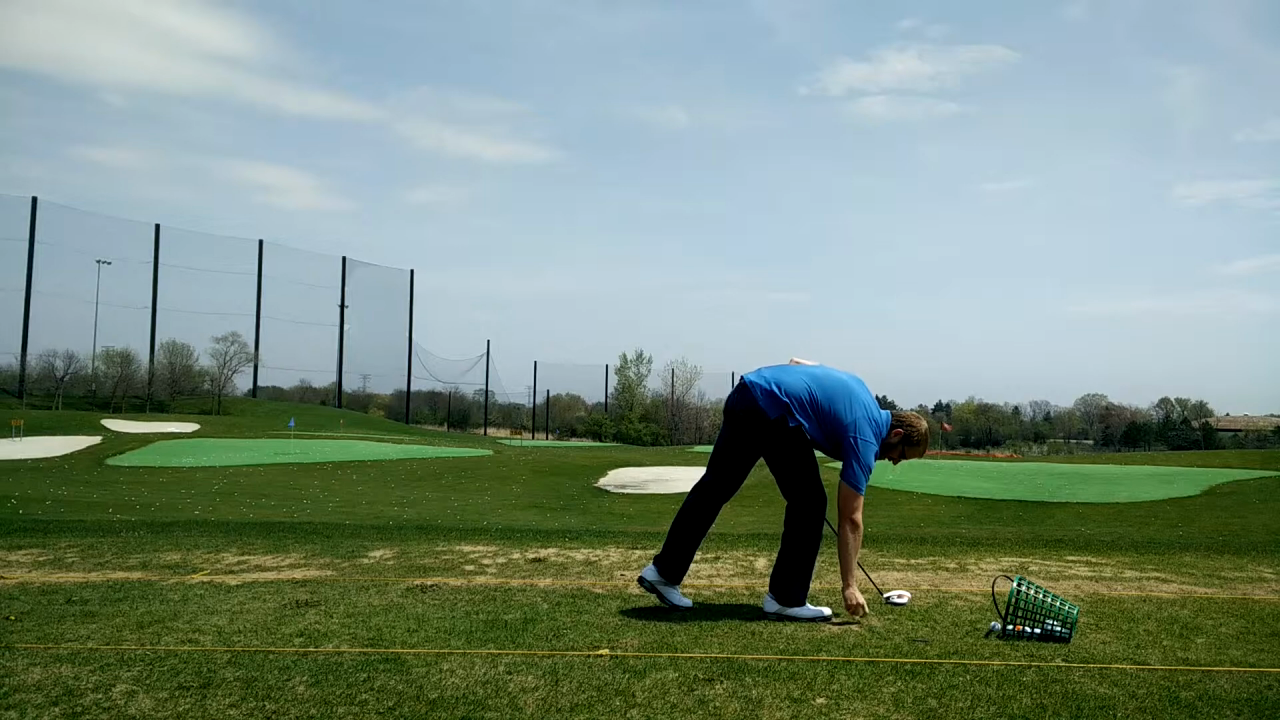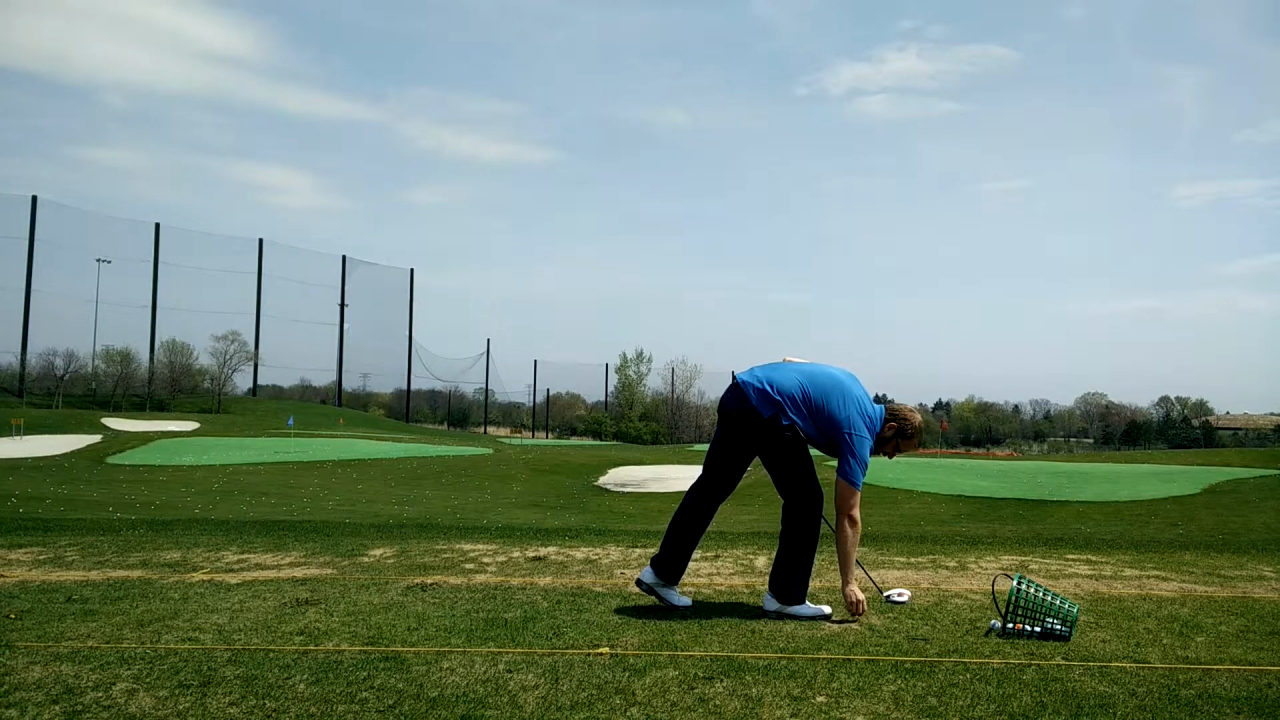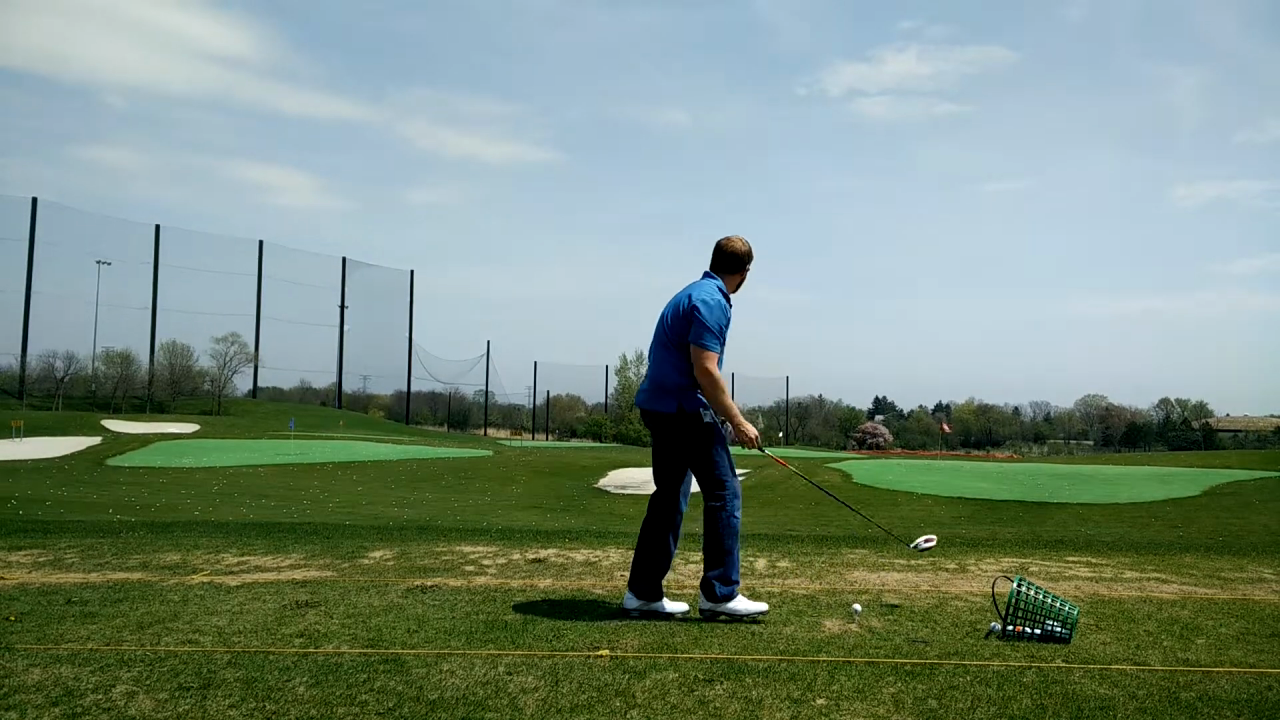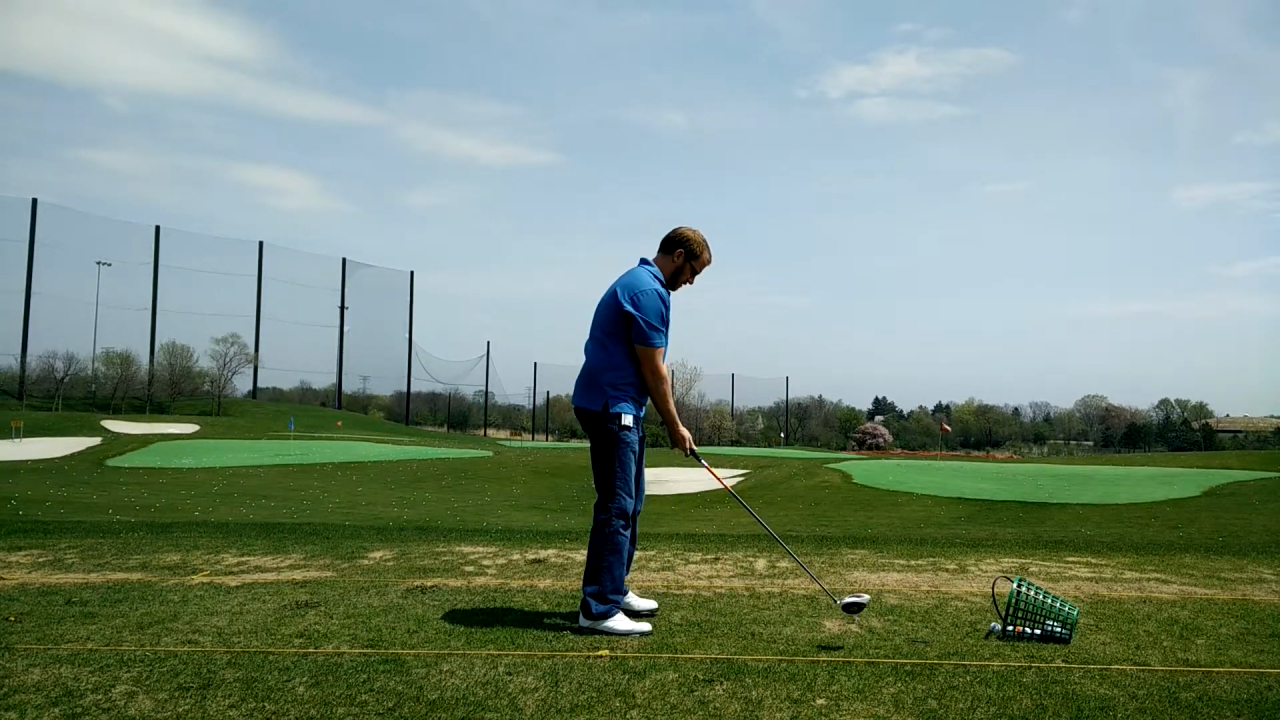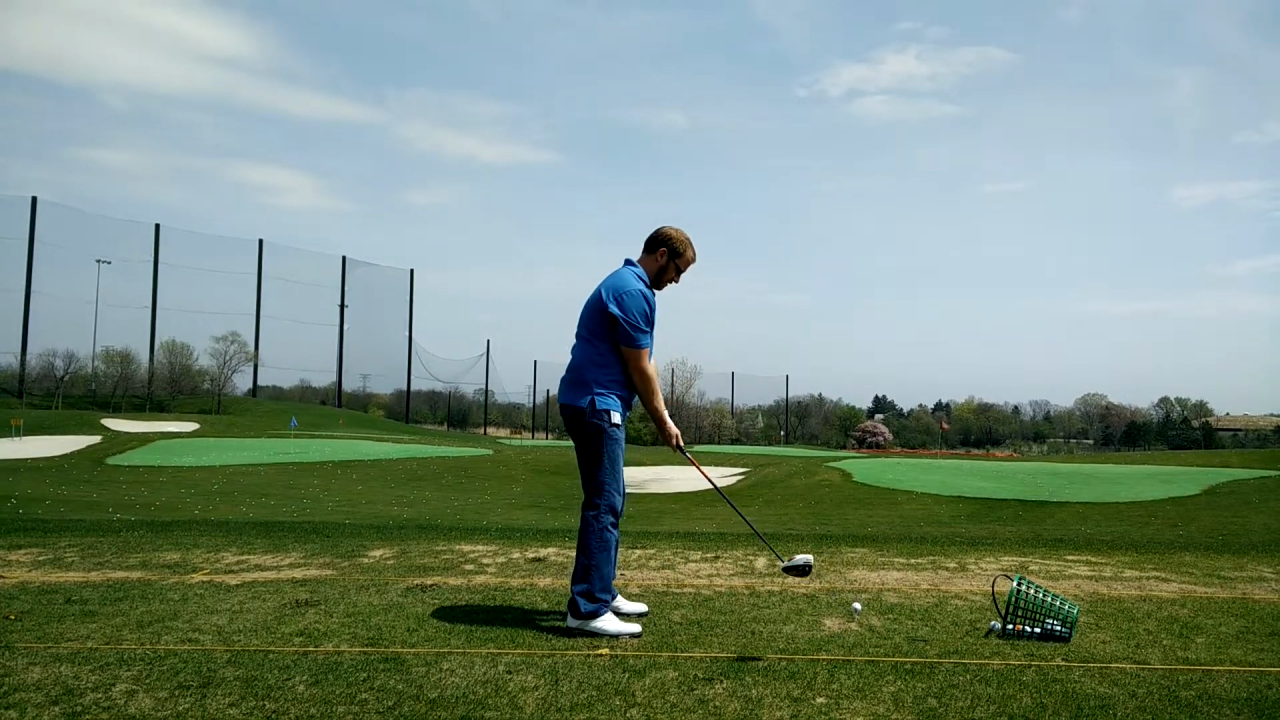
dt=1s
person 1, frame 1
left shoulder: (862, 397)
right shoulder: (865, 437)
left elbow: (796, 363)
right elbow: (850, 520)
right wrist: (849, 586)
left hip: (745, 396)
right hip: (773, 414)
left knee: (713, 488)
right knee: (809, 504)
left ankle: (663, 571)
right ankle: (786, 599)
person 1, frame 2
left shoulder: (853, 389)
right shoulder: (859, 433)
left elbow: (789, 362)
right elbow: (848, 516)
right wrist: (849, 583)
left hip: (739, 395)
right hip: (768, 414)
left knee: (709, 488)
right knee: (806, 501)
left ankle: (660, 573)
right ankle: (786, 597)
person 1, frame 3
left shoulder: (693, 293)
right shoulder: (712, 301)
right elbow: (705, 370)
left wrist: (722, 414)
right wrist: (736, 420)
left hip: (658, 406)
right hip: (682, 409)
left knee: (669, 498)
right knee: (723, 493)
left ankle: (643, 592)
right ankle: (720, 594)
person 1, frame 4
left shoulder: (639, 282)
right shoulder: (649, 290)
left elbow: (648, 367)
right elbow: (653, 371)
left wrist: (672, 422)
right wrist: (675, 426)
left hip: (612, 406)
right hip: (611, 408)
left knee: (628, 502)
right knee: (617, 506)
left ankle: (612, 591)
right ankle: (598, 609)
person 1, frame 5
left shoulder: (627, 283)
right shoulder: (634, 291)
left elbow: (642, 365)
right elbow: (640, 370)
left wrist: (663, 417)
right wrist: (663, 422)
left hip: (599, 405)
right hip: (596, 406)
left knee: (610, 501)
right knee: (603, 504)
left ankle: (601, 592)
right ankle: (587, 607)
